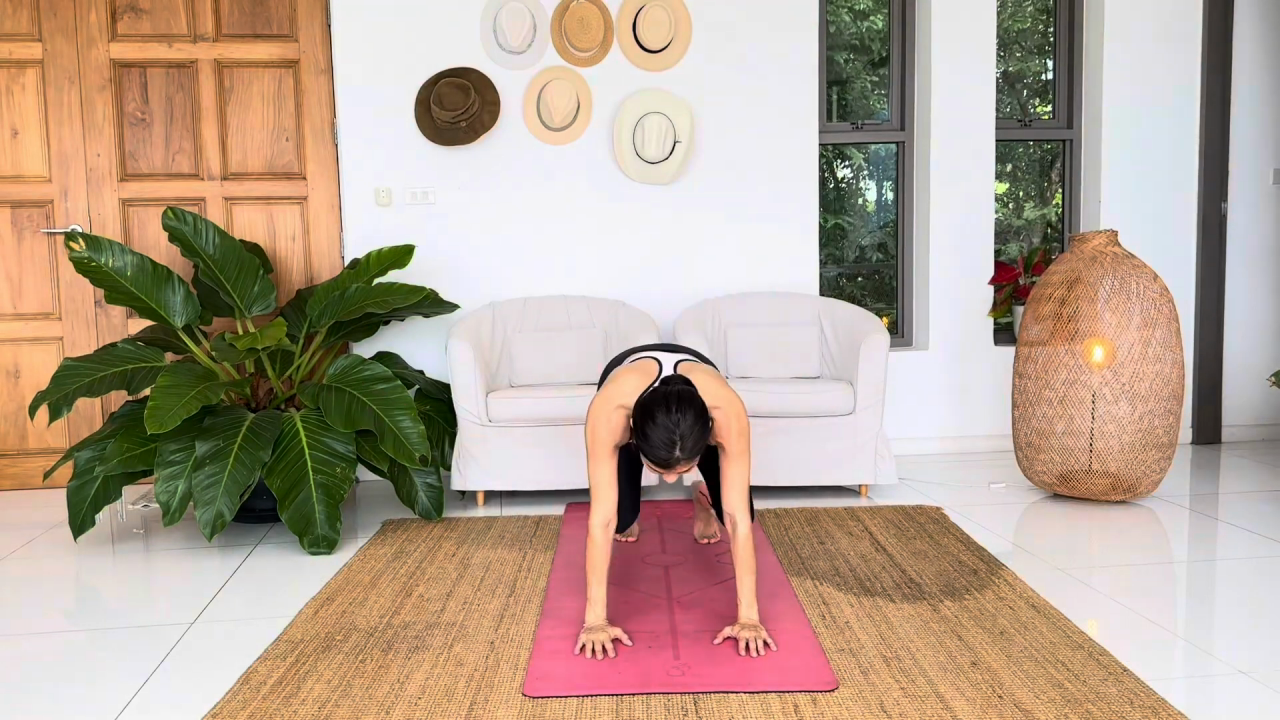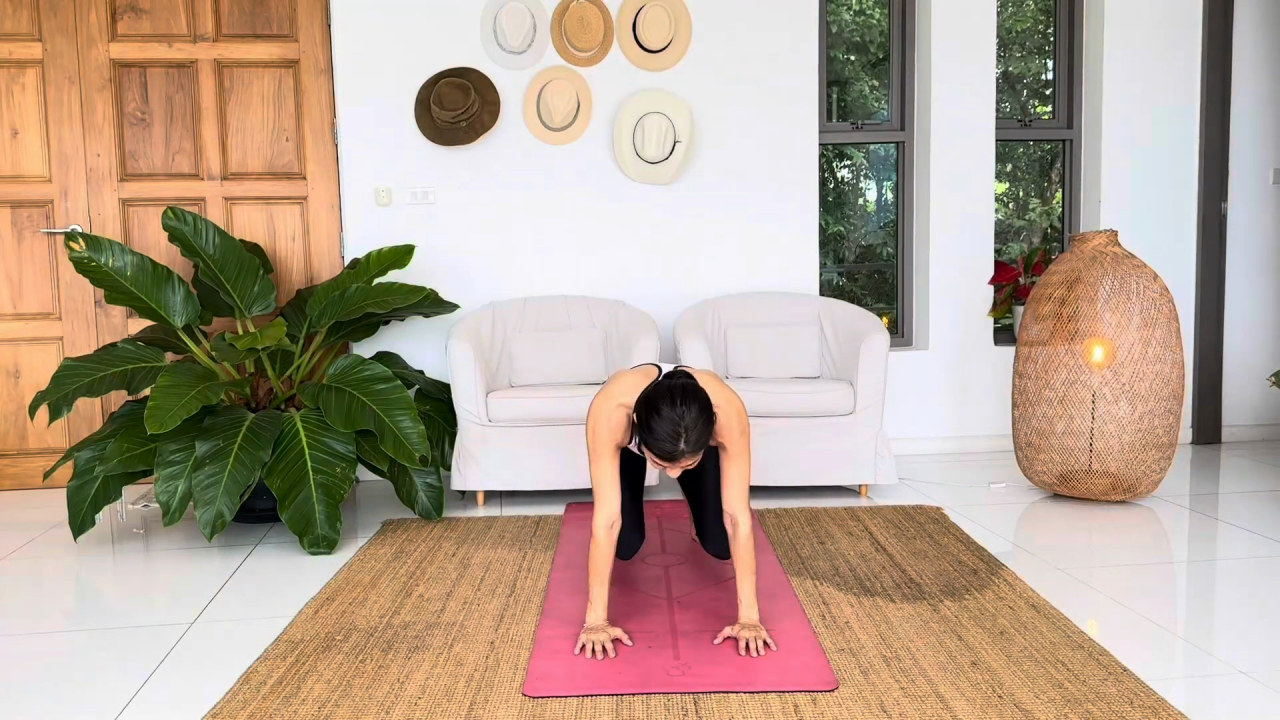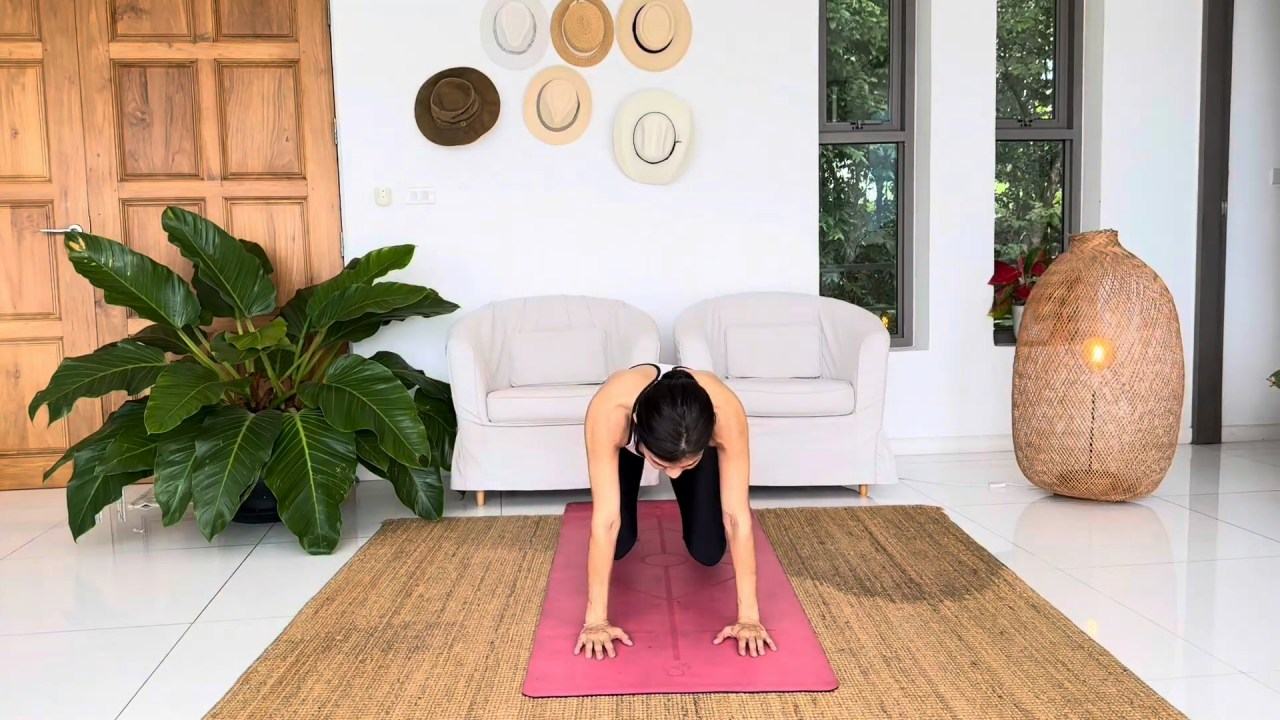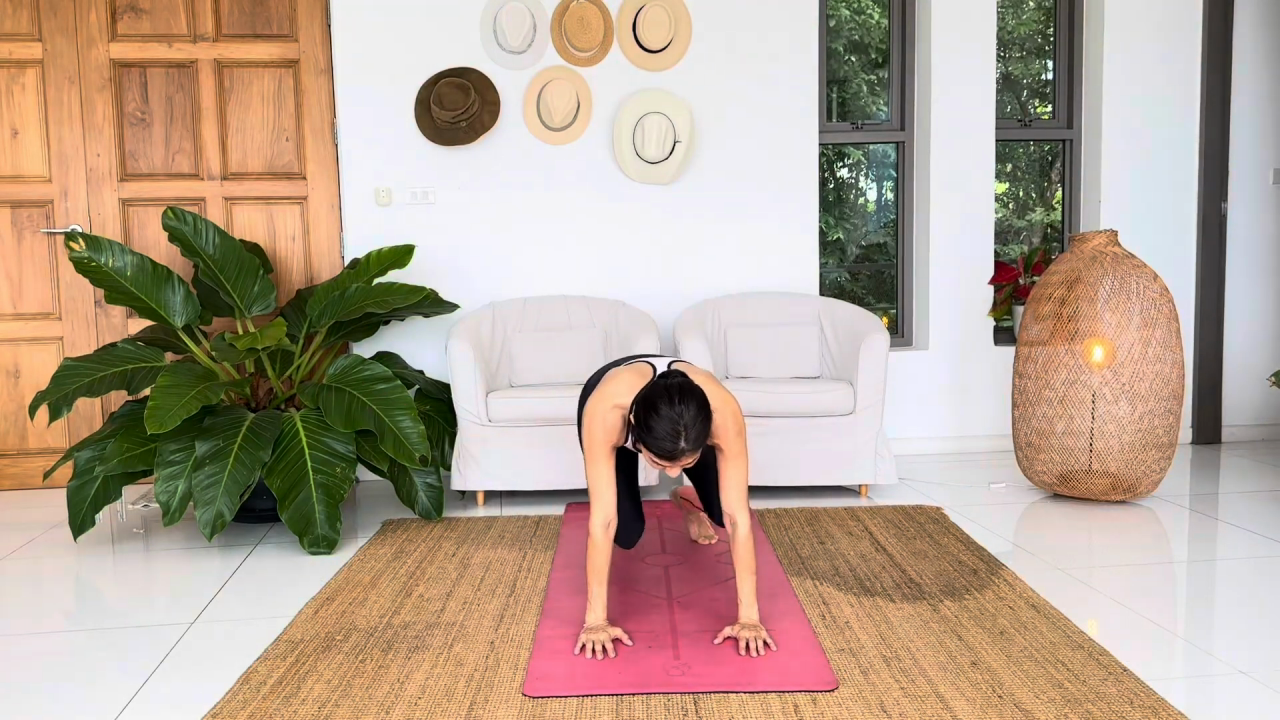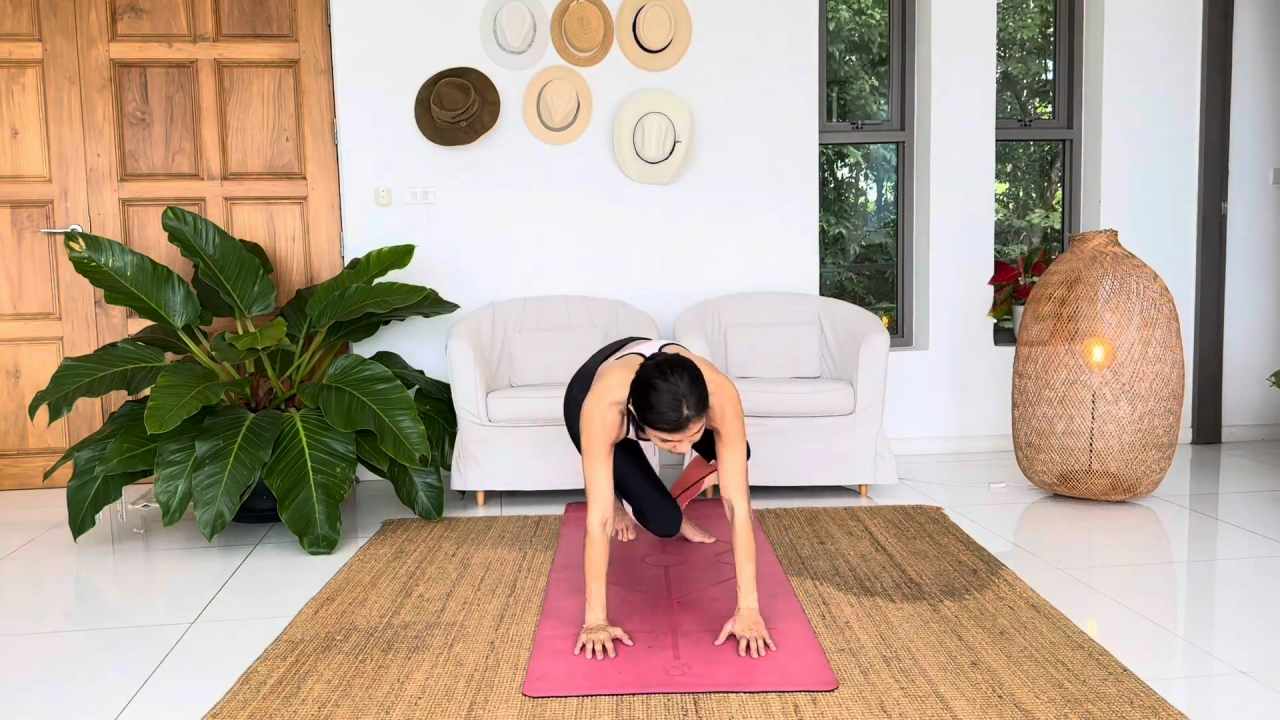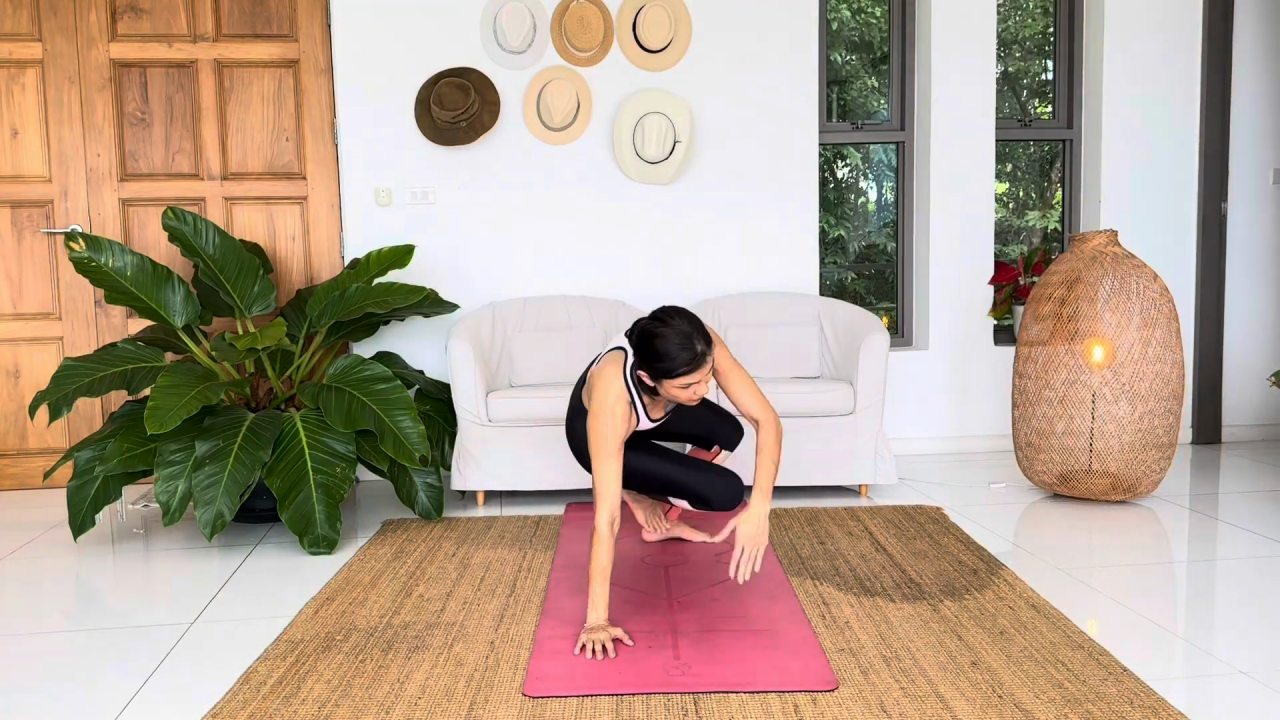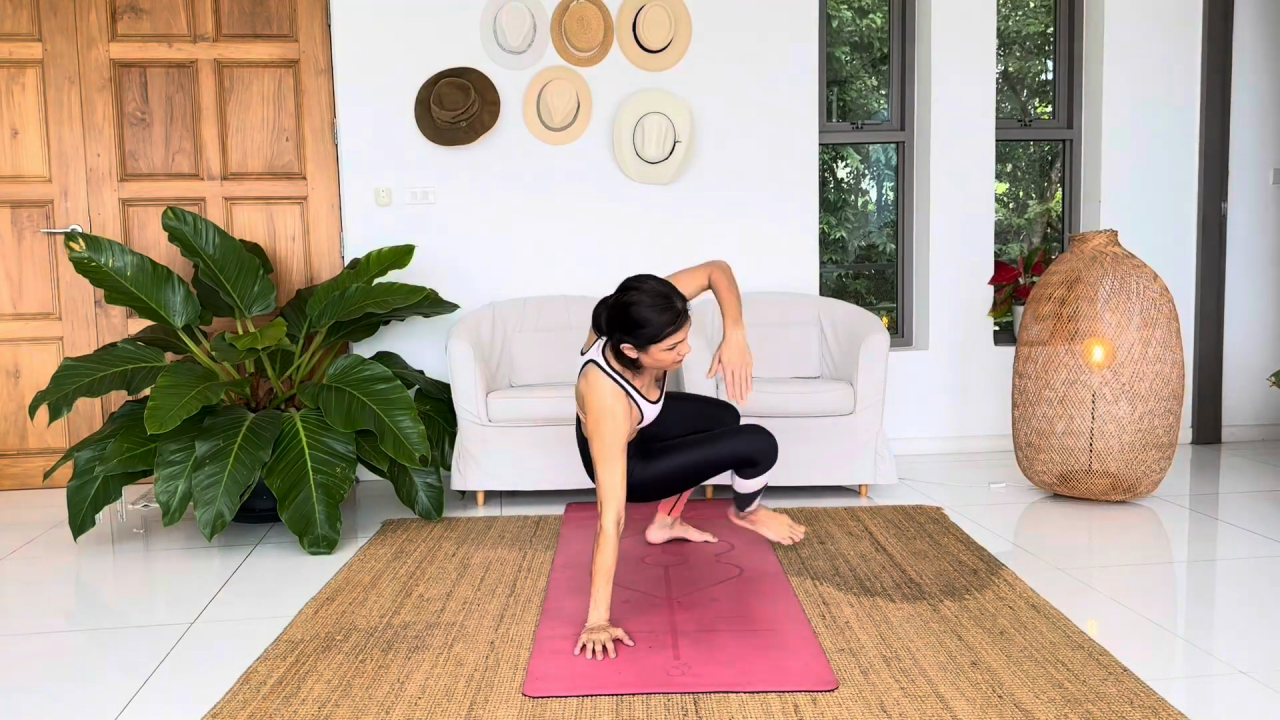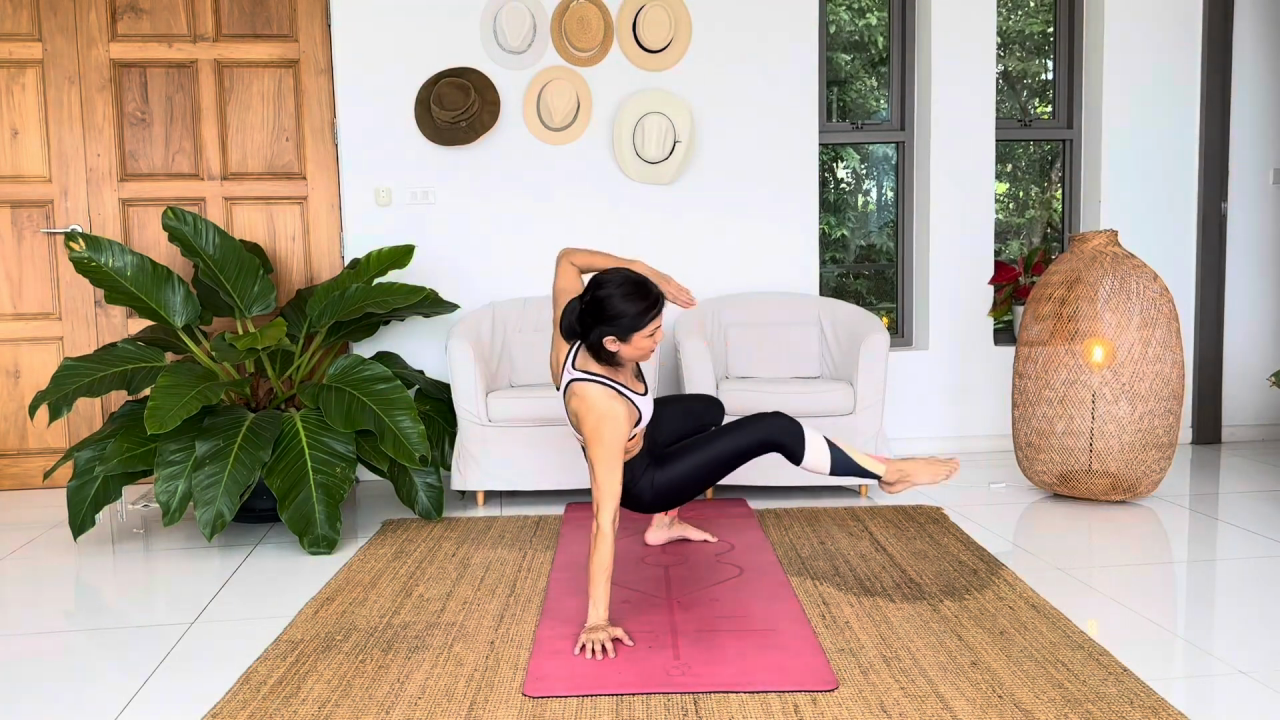
dt=0.2s
person 1, frame 1
left shoulder: (725, 410)
right shoulder: (610, 410)
left elbow: (738, 517)
right elbow: (601, 519)
left wrist: (748, 615)
right wrist: (595, 618)
left knee: (735, 516)
right knee: (621, 520)
left ankle: (703, 499)
person 1, frame 2
left shoulder: (727, 411)
right shoulder: (611, 410)
left elbow: (738, 517)
right elbow: (606, 521)
left wrist: (748, 616)
right wrist: (596, 619)
left knee: (719, 546)
right knee: (624, 546)
left ankle: (700, 506)
person 1, frame 3
left shoulder: (725, 412)
right shoulder: (610, 410)
left elbow: (738, 519)
right elbow: (605, 521)
left wrist: (749, 616)
right wrist: (596, 619)
left hip: (693, 435)
right hip: (627, 432)
left knee: (708, 553)
right knee: (619, 544)
person 1, frame 4
left shoulder: (722, 411)
right shoulder: (607, 410)
left elbow: (738, 518)
right elbow: (602, 521)
left wrist: (748, 616)
right wrist: (596, 619)
left knee: (723, 512)
right knee: (627, 531)
left ankle: (691, 502)
person 1, frame 5
left shoulder: (716, 391)
right shoulder: (605, 406)
left elbow: (737, 502)
right elbow: (598, 520)
left wrist: (748, 607)
right wrist: (595, 619)
right hip: (589, 404)
right knee: (666, 521)
left ankle: (672, 506)
right ankle: (622, 494)
person 1, frame 6
left shoulder: (696, 347)
right shoulder: (611, 401)
left elbow: (768, 422)
right elbow: (607, 520)
left wrist: (759, 509)
right wrist: (597, 620)
right knee: (719, 489)
left ankle: (662, 520)
right ankle: (644, 495)
person 1, frame 7
left shoulder: (621, 326)
right shoulder: (601, 397)
left elbow: (719, 271)
right elbow: (611, 520)
left wrist: (735, 335)
right wrist: (597, 621)
left hip: (642, 429)
right hip: (622, 465)
left knee: (724, 417)
right knee: (758, 447)
left ankle: (665, 523)
right ankle: (746, 510)
person 1, frame 8
left shoulder: (574, 336)
right shoulder: (604, 409)
left elbow: (569, 258)
right elbow: (604, 520)
left wrist: (652, 276)
right wrist: (598, 620)
left hip: (644, 439)
right hip: (643, 479)
left knee: (708, 409)
right knee: (780, 431)
left ankle: (665, 524)
right ankle: (886, 471)
